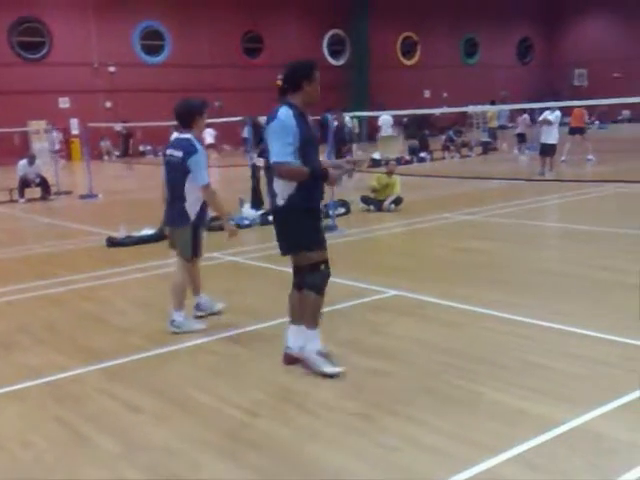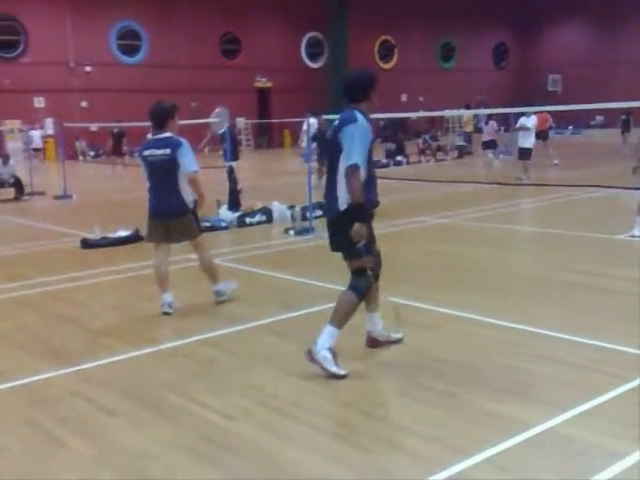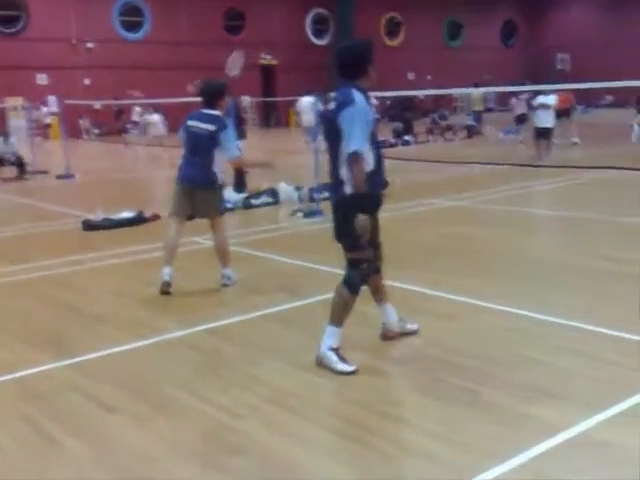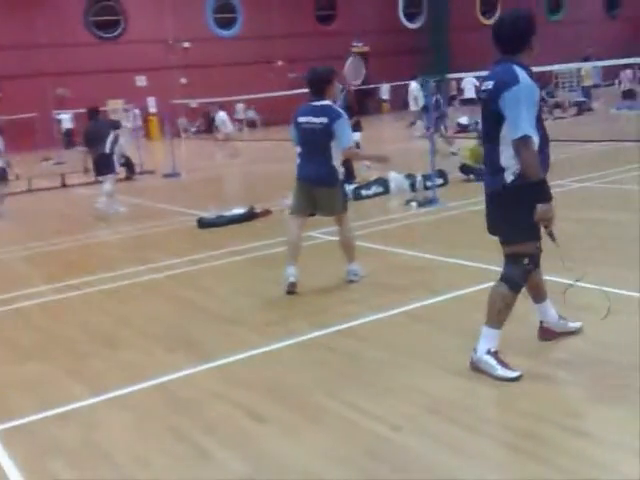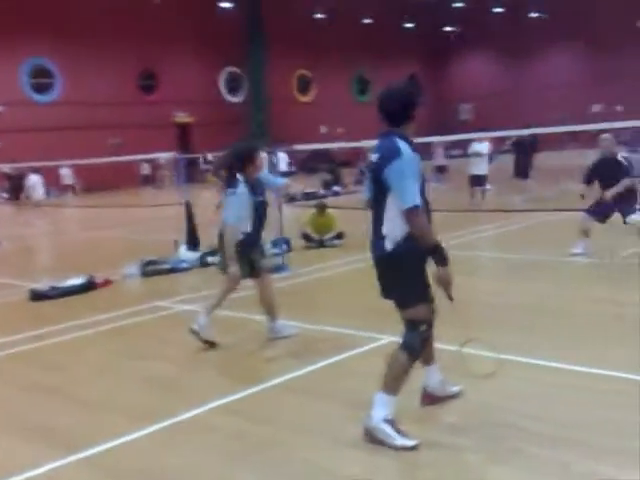
dt=1s
person 1, frame 1
left shoulder: (302, 118)
right shoulder: (283, 118)
right elbow: (282, 168)
left wrist: (327, 169)
right wrist: (322, 175)
left hip: (307, 205)
right hip: (292, 208)
left knee: (305, 275)
right knee: (318, 272)
left ankle: (296, 346)
right ankle: (310, 348)
person 1, frame 2
left shoulder: (347, 121)
right shoulder: (357, 123)
right elbow: (353, 173)
right wrist: (360, 217)
left hip: (345, 209)
right hip: (349, 212)
left knee: (373, 264)
right knee: (363, 279)
left ankle: (376, 331)
right ankle: (323, 347)
person 1, frame 3
left shoulder: (342, 99)
right shoulder: (355, 103)
right elbow: (354, 159)
right wrist: (362, 208)
left hip: (355, 195)
right hip: (356, 198)
left knee: (372, 258)
right knee: (358, 270)
left ankle: (390, 322)
right ankle: (328, 348)
person 1, frame 4
left shoulder: (495, 77)
right shoulder: (520, 81)
right elbow: (523, 145)
right wrist: (543, 196)
left hip: (502, 181)
right hip: (516, 186)
left knee: (529, 254)
right knee: (517, 267)
left ankle: (549, 320)
right ankle: (485, 351)
person 1, frame 5
left shoulder: (381, 151)
right shoulder: (403, 154)
left elbow: (374, 200)
right elbow: (414, 214)
right wrist: (440, 259)
left hip: (392, 249)
right hip: (400, 252)
left knee: (423, 317)
right knee: (417, 331)
left ankle: (433, 385)
right ankle: (379, 418)
person 2, frame 1
left shoulder: (172, 146)
right shoulder: (195, 150)
left elbow: (167, 184)
right elbow: (206, 189)
left wrist: (167, 211)
right wrist: (226, 219)
left hip: (175, 212)
right hip: (188, 215)
left knee: (191, 259)
right knee: (185, 263)
left ankle: (201, 302)
right ankle: (178, 318)
person 2, frame 2
left shoulder: (144, 149)
right shoulder: (179, 144)
right elbow: (191, 176)
right wrist: (201, 197)
left hip: (156, 207)
right hip: (180, 206)
left knee: (161, 252)
right knee: (200, 246)
left ankle: (166, 299)
right ankle: (219, 288)
person 2, frame 3
left shoulder: (189, 118)
right shoulder: (222, 125)
right elbow: (235, 161)
right wrist: (259, 164)
left hip: (185, 178)
right hip: (208, 181)
left knee: (175, 224)
right knee: (218, 225)
left ankle: (166, 273)
right ankle: (226, 273)
person 2, frame 4
left shoulder: (300, 113)
right shoulder: (336, 114)
right elbow: (348, 152)
right wrist: (374, 157)
left hip: (305, 176)
right hip: (328, 177)
left knee: (296, 222)
right knee: (342, 220)
left ankle: (291, 274)
right ankle: (352, 267)
person 2, frame 5
left shoulder: (259, 178)
right shoulder: (239, 191)
left elbow: (282, 185)
right elbow: (230, 229)
right wrist: (232, 262)
left hip: (249, 241)
right hip: (239, 243)
left knee: (233, 282)
right knee: (263, 280)
left ankle: (203, 320)
right ankle: (275, 325)
